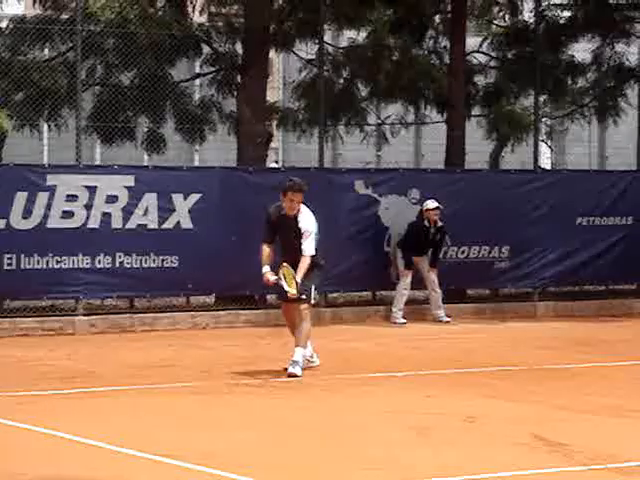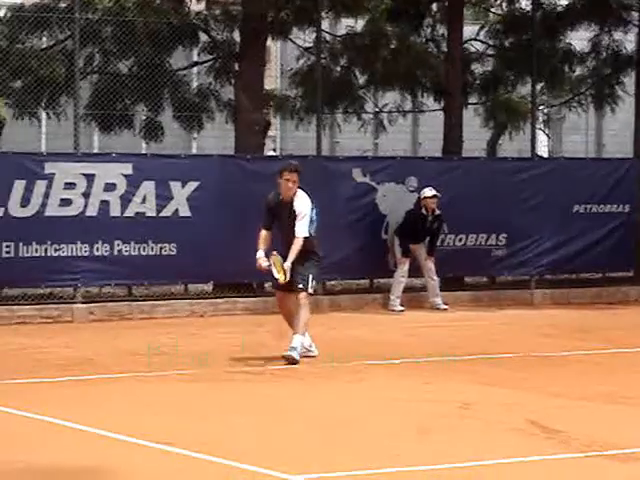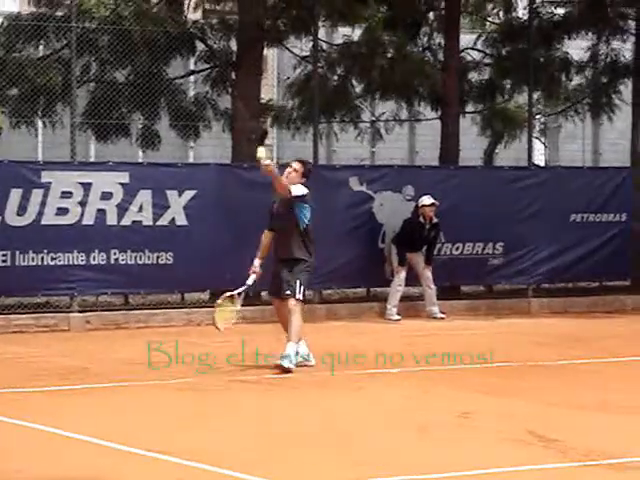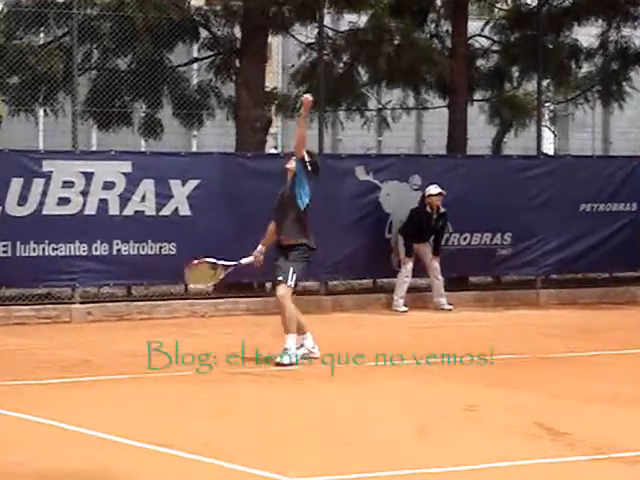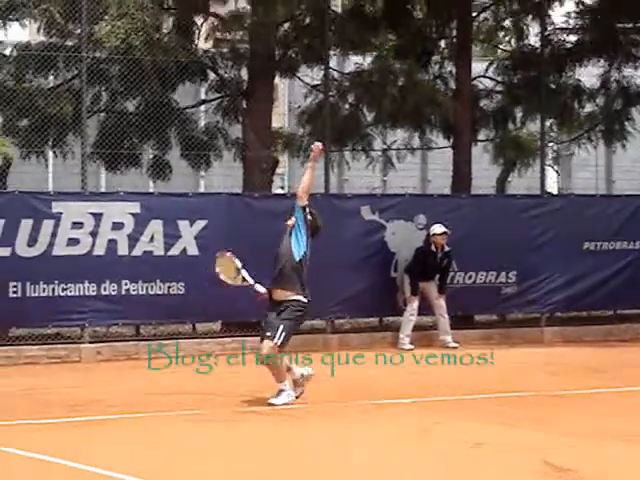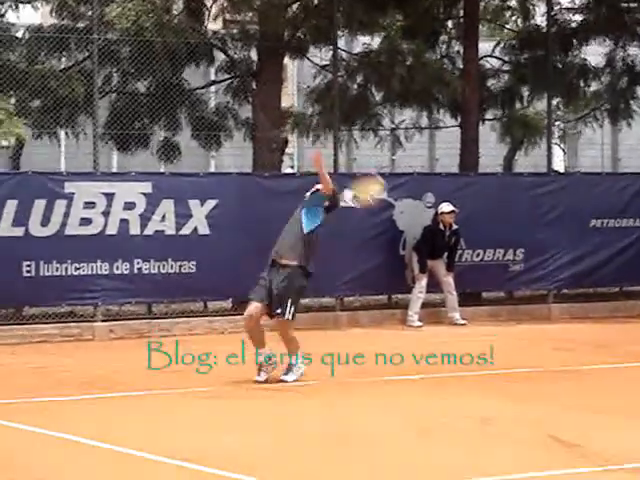
dt=0.3s
person 1, frame 1
left shoulder: (307, 219)
right shoulder: (273, 213)
left elbow: (307, 255)
right elbow: (267, 244)
left wrist: (298, 280)
right wrist: (266, 268)
left hip: (308, 268)
right hip: (288, 266)
left knee: (303, 307)
right knee: (288, 309)
left ankle: (297, 359)
right ankle: (308, 354)
person 1, frame 2
left shoulder: (302, 202)
right shoulder: (272, 200)
left elbow: (300, 237)
right elbow: (267, 229)
left wrist: (288, 263)
right wrist: (261, 253)
left hip: (308, 256)
right hip: (288, 256)
left knee: (302, 297)
right knee: (282, 299)
left ankle: (296, 345)
right ankle: (306, 343)
person 1, frame 3
left shoulder: (301, 192)
right shoulder: (277, 200)
left elbow: (284, 188)
right elbow: (268, 232)
left wrist: (272, 173)
right wrist: (258, 259)
left hip: (299, 261)
right hip: (282, 260)
left knee: (293, 304)
right knee: (279, 307)
left ankle: (289, 354)
right ankle: (302, 352)
person 1, frame 4
left shoulder: (301, 182)
right shoulder: (286, 190)
left elbow: (299, 147)
left wrist: (304, 113)
right wrist: (262, 247)
left hip: (298, 250)
right hip: (285, 250)
left knee: (283, 295)
right knee: (283, 301)
left ankle: (292, 347)
right ankle: (308, 344)
person 1, frame 5
left shoulder: (299, 236)
right shoulder: (289, 243)
left elbow: (302, 195)
left wrist: (312, 162)
right wrist: (270, 291)
left hip: (292, 306)
right hip: (278, 306)
left knee: (268, 350)
right knee: (269, 353)
left ankle: (286, 390)
right ankle: (299, 373)
person 1, frame 6
left shoulder: (319, 201)
right shoulder: (309, 200)
left elbow: (328, 187)
left wrist: (319, 166)
left hip: (292, 272)
right hip: (273, 270)
left knee: (282, 327)
right knee: (251, 316)
left ankle: (296, 363)
right ankle: (265, 359)
person 2, frame 1
left shoulder: (441, 228)
right shoulder: (416, 226)
left elbow: (437, 248)
right elbow: (407, 247)
left wrist: (433, 265)
right wrist: (408, 266)
left hip: (423, 255)
right hip: (404, 253)
left knee: (433, 281)
right knee: (405, 282)
left ankle: (439, 314)
right ankle: (396, 315)
person 2, frame 2
left shoulder: (438, 216)
right shoulder: (413, 214)
left elbow: (434, 236)
right elbow: (404, 235)
left wrist: (431, 253)
right wrist: (405, 254)
left hip: (420, 243)
right hip: (402, 241)
left knee: (430, 269)
right knee: (402, 269)
left ankle: (437, 302)
right ankle: (394, 303)
person 2, frame 3
left shoulder: (435, 225)
right shoulder: (411, 222)
left elbow: (431, 245)
right elbow: (401, 243)
left wrist: (428, 262)
right wrist: (401, 263)
left hip: (417, 252)
right hip: (399, 250)
left knee: (428, 278)
right knee: (399, 278)
left ankle: (433, 311)
right ankle: (390, 312)
person 2, frame 4
left shoulder: (443, 215)
right shoulder: (417, 212)
left elbow: (439, 235)
right elbow: (408, 234)
left wrist: (436, 253)
right wrist: (408, 254)
left hip: (424, 242)
right hip: (406, 241)
left knee: (435, 268)
right knee: (406, 269)
left ankle: (441, 302)
right ankle: (397, 303)
person 2, frame 5
left shoulder: (447, 253)
right shoulder: (423, 251)
left elbow: (444, 273)
right elbow: (414, 272)
left wrist: (442, 291)
right wrist: (414, 293)
left hip: (430, 281)
right hip: (412, 279)
left knee: (441, 307)
right knee: (412, 307)
left ankle: (447, 340)
right ankle: (403, 341)
person 2, frame 6
left shoulder: (455, 231)
right shoulder: (430, 230)
left elbow: (452, 251)
right elbow: (422, 251)
left wrist: (450, 269)
right wrist: (422, 271)
left hip: (438, 259)
right hip: (420, 257)
left knee: (449, 284)
right knee: (420, 285)
left ankle: (455, 317)
right ankle: (412, 318)
